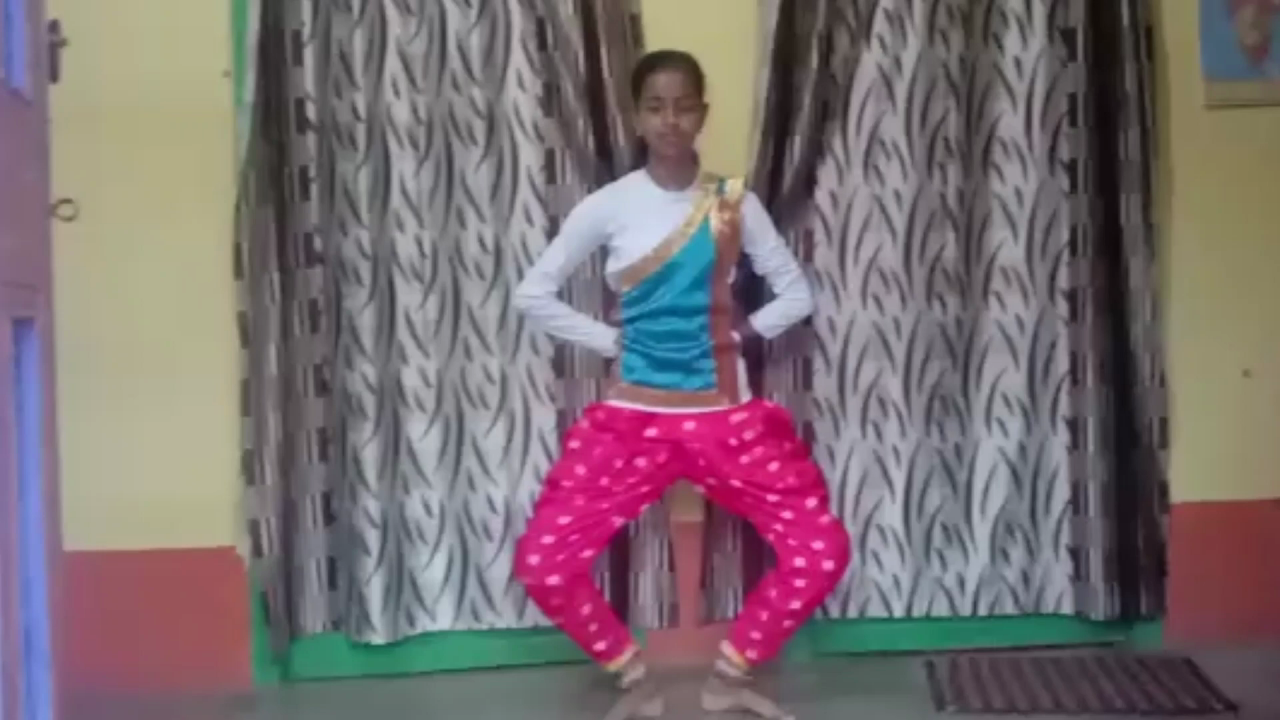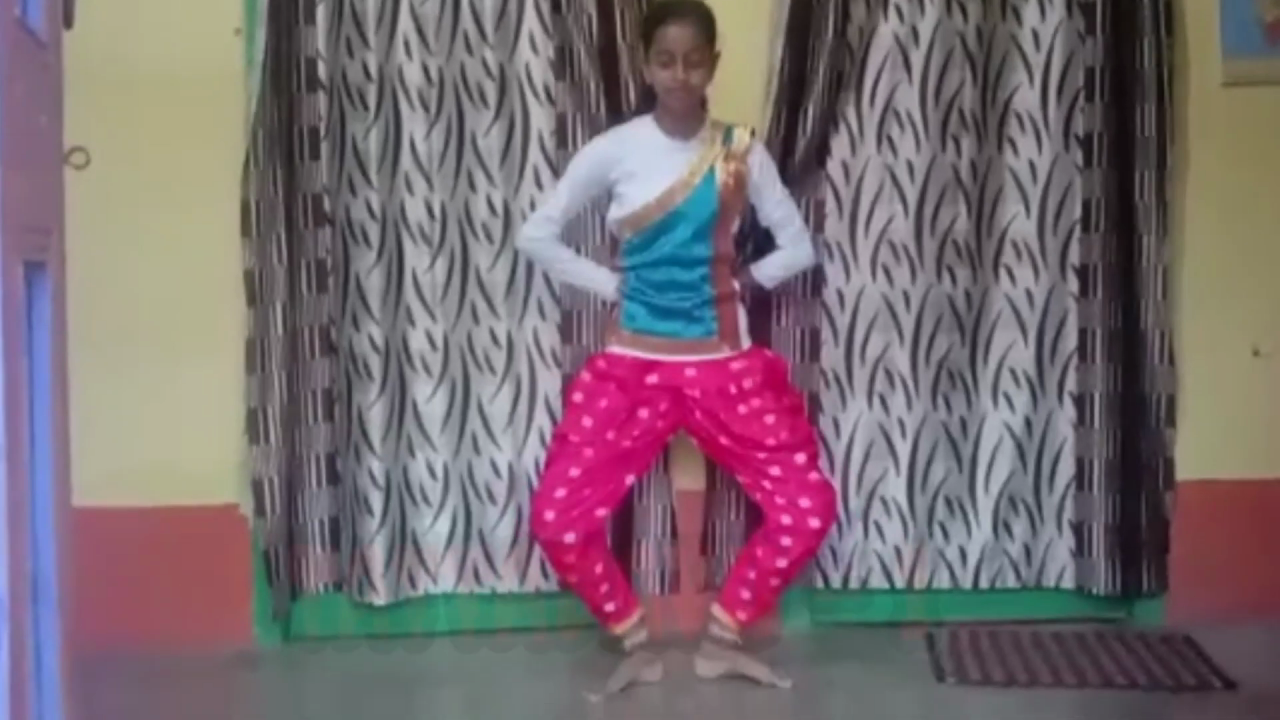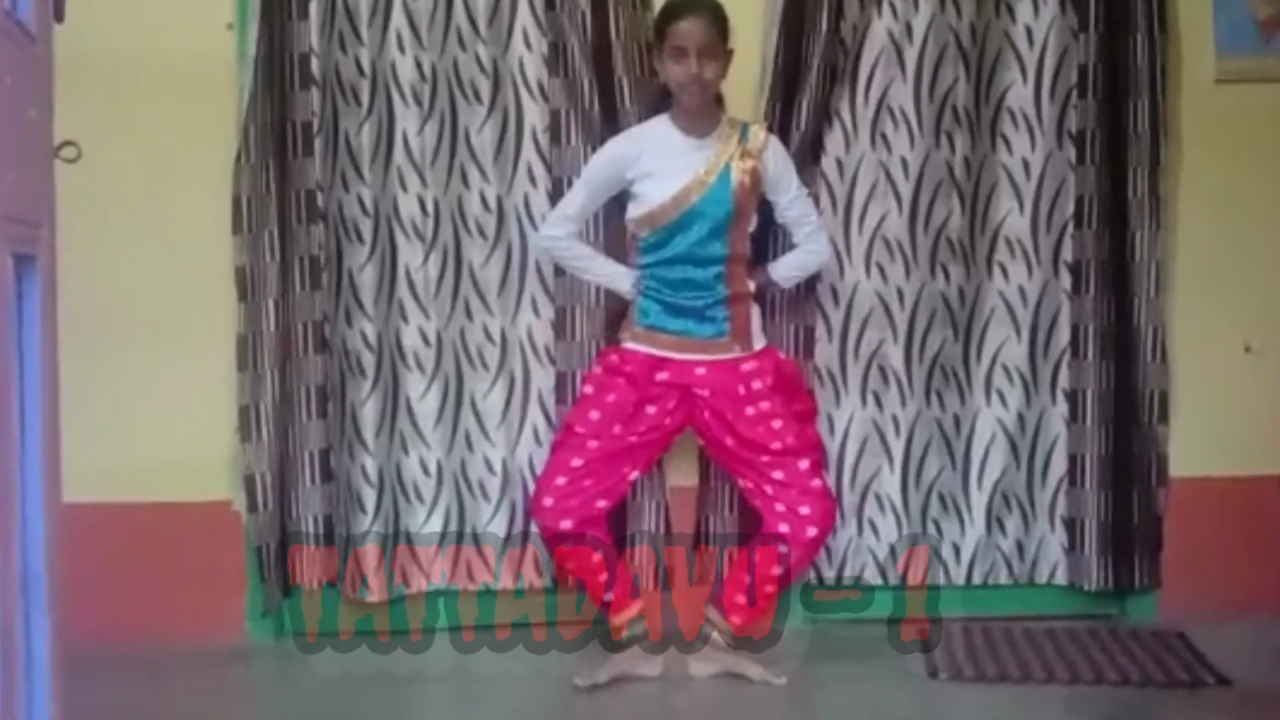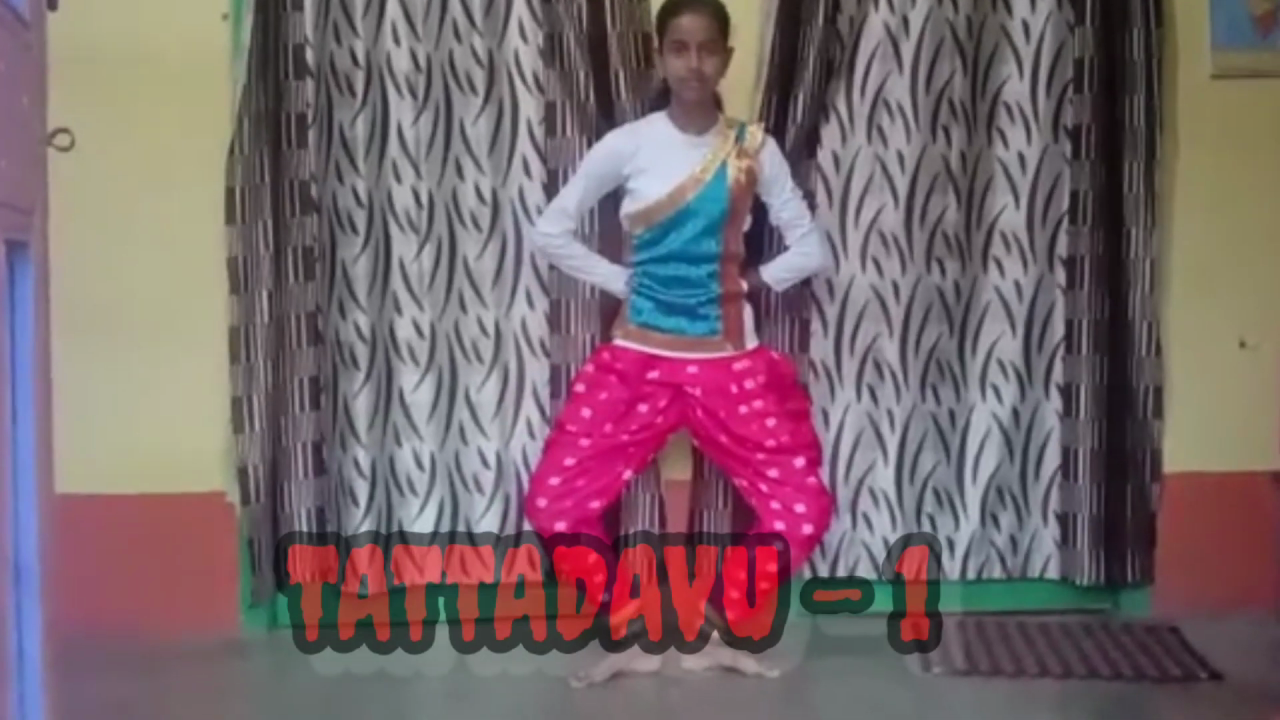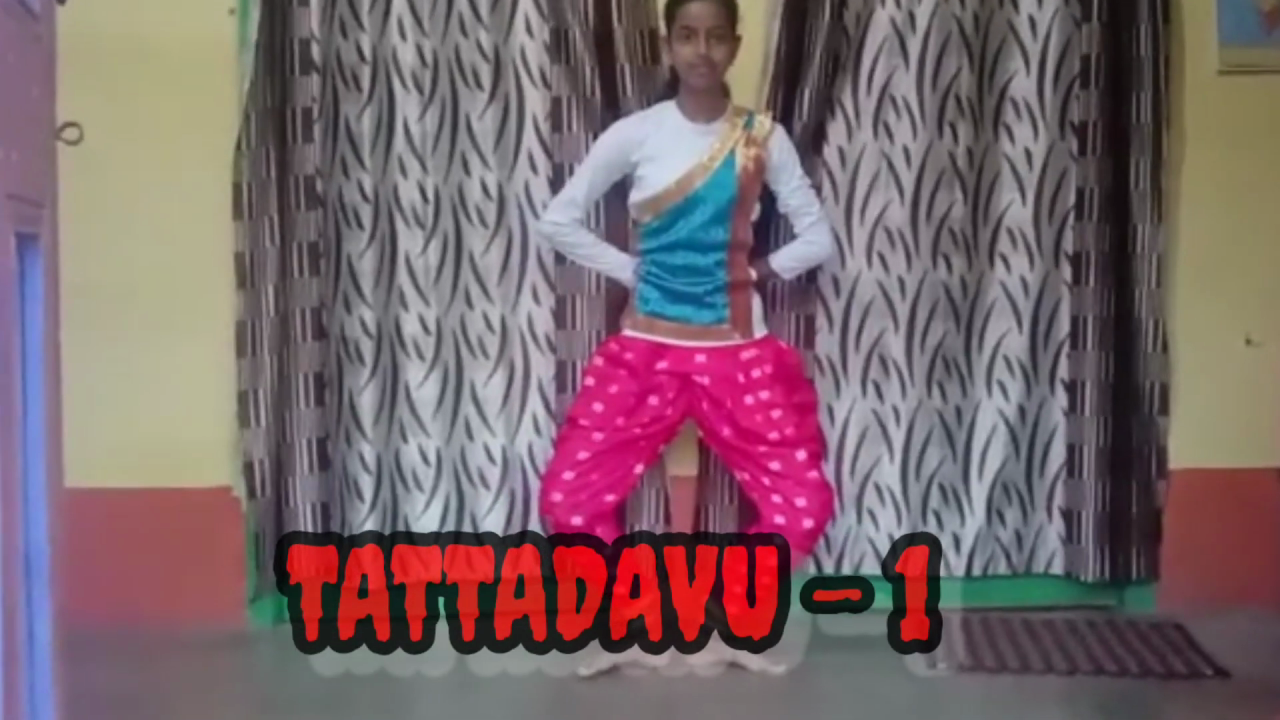
dt=0.3s
person 1, frame 1
left shoulder: (735, 202)
right shoulder: (608, 205)
left elbow: (797, 294)
right elbow: (533, 296)
left wrist: (741, 330)
right wrist: (609, 338)
left hip: (726, 414)
right hip: (633, 416)
left knee: (821, 549)
right knee: (543, 563)
person 1, frame 2
left shoulder: (741, 152)
right shoulder: (612, 151)
left elbow: (799, 246)
right elbow: (535, 235)
left wrist: (741, 279)
right wrist: (611, 285)
left hip: (724, 363)
right hip: (633, 365)
left knee: (809, 506)
right knee: (559, 519)
left ankle: (721, 637)
right ankle: (636, 643)
person 1, frame 3
left shoulder: (758, 149)
right shoulder: (630, 149)
left elbow: (816, 246)
right elbow: (554, 235)
left wrist: (757, 279)
right wrist: (628, 281)
left hip: (737, 363)
right hip: (646, 361)
left knee: (807, 514)
right knee: (560, 507)
left ankle: (719, 637)
right ankle: (632, 637)
person 1, frame 4
left shoulder: (754, 149)
right shoulder: (626, 145)
left elbow: (810, 250)
right elbow: (549, 232)
left wrist: (749, 279)
right wrist: (623, 281)
left hip: (729, 361)
right hip: (638, 358)
left knee: (804, 509)
right knee: (554, 505)
person 1, frame 5
left shoulder: (763, 137)
right shoulder: (634, 133)
left elbow: (818, 238)
right elbow: (558, 221)
left wrist: (759, 269)
right wrist: (631, 269)
left hip: (737, 350)
right hip: (647, 348)
left knee: (804, 502)
right knee: (567, 499)
